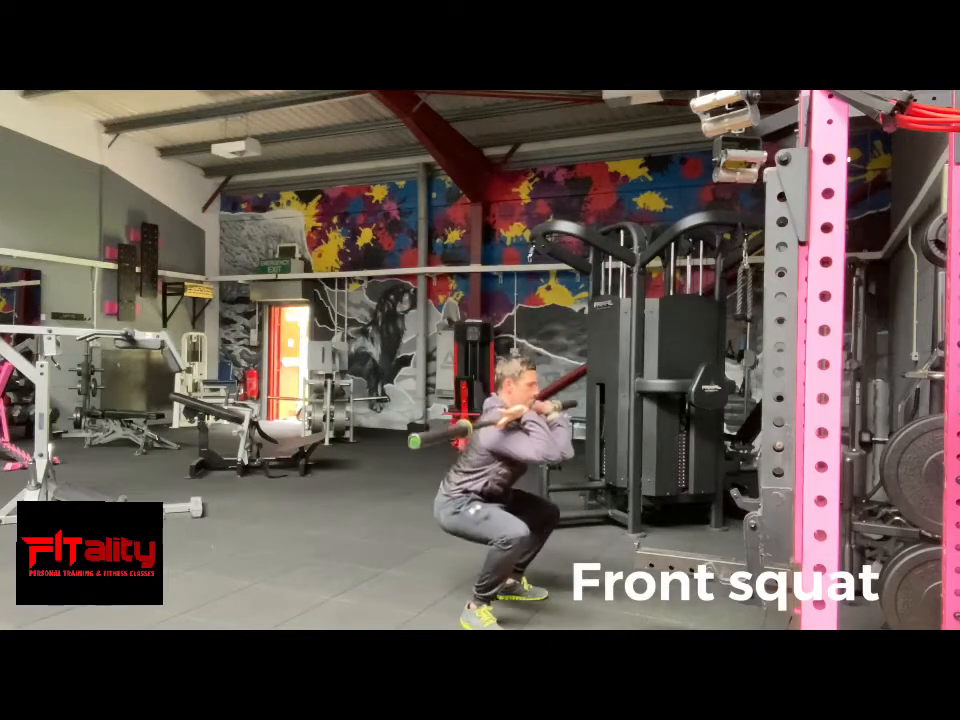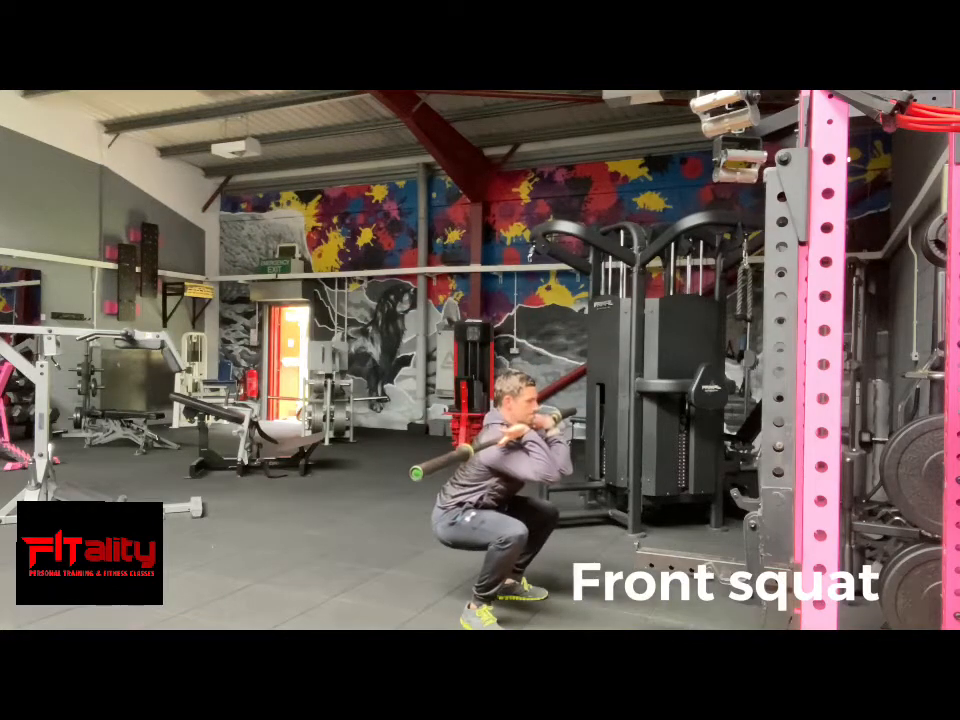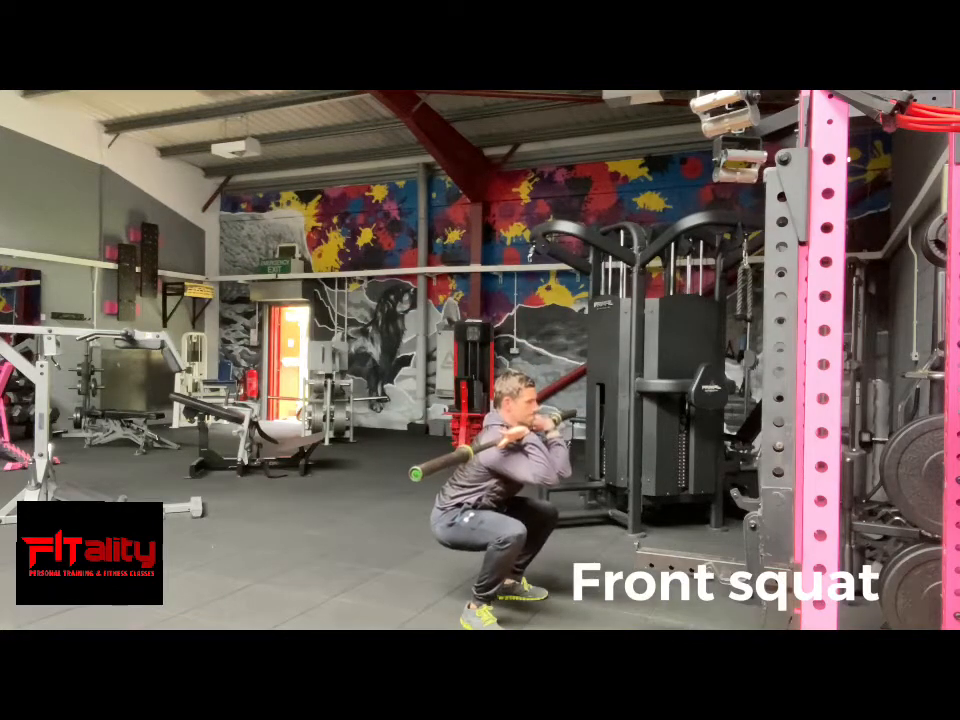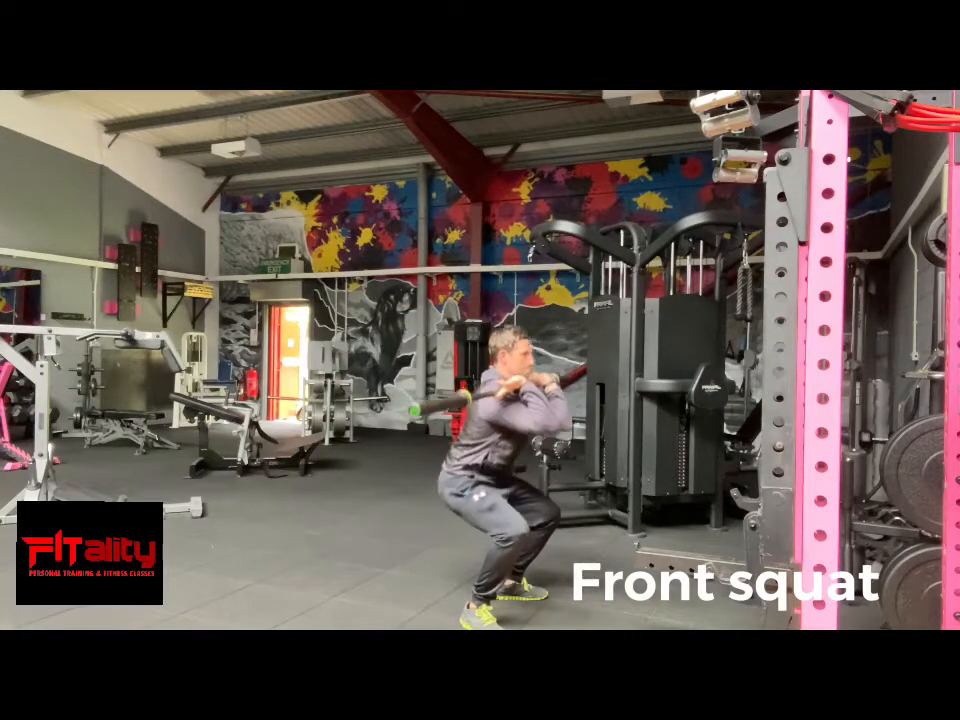
dt=0.5s
person 1, frame 1
left shoulder: (519, 417)
right shoulder: (498, 426)
left elbow: (564, 451)
right elbow: (545, 453)
left wrist: (552, 414)
right wrist: (532, 416)
left hip: (489, 496)
right hip: (458, 504)
left knee: (547, 514)
right knee: (515, 534)
left ankle: (510, 580)
right ankle: (476, 607)
person 1, frame 2
left shoulder: (518, 432)
right shoulder: (497, 442)
left elbow: (562, 468)
right elbow: (546, 474)
left wrist: (551, 429)
right wrist: (530, 434)
left hip: (485, 507)
right hip: (453, 516)
left knee: (546, 514)
right knee: (513, 533)
left ankle: (510, 580)
right ankle: (477, 607)
person 1, frame 3
left shoulder: (518, 434)
right shoulder: (497, 442)
left elbow: (562, 471)
right elbow: (545, 476)
left wrist: (551, 432)
right wrist: (530, 436)
left hip: (483, 508)
right hip: (452, 517)
left knee: (546, 514)
right knee: (512, 533)
left ankle: (511, 580)
right ankle: (477, 607)
person 1, frame 4
left shoulder: (517, 391)
right shoulder: (495, 397)
left elbow: (561, 423)
right elbow: (543, 424)
left wrist: (550, 387)
right wrist: (530, 386)
left hip: (497, 476)
right hip: (464, 481)
left knee: (547, 513)
right knee: (514, 531)
left ankle: (511, 580)
right ankle: (476, 607)
